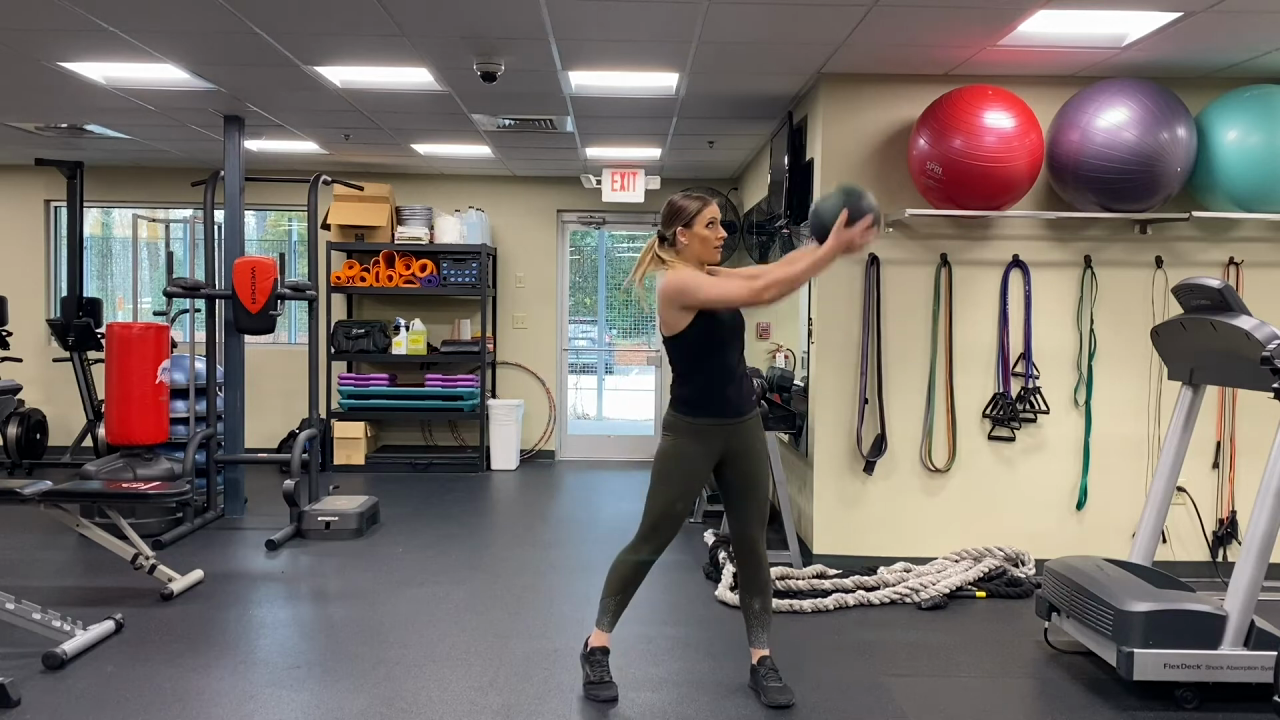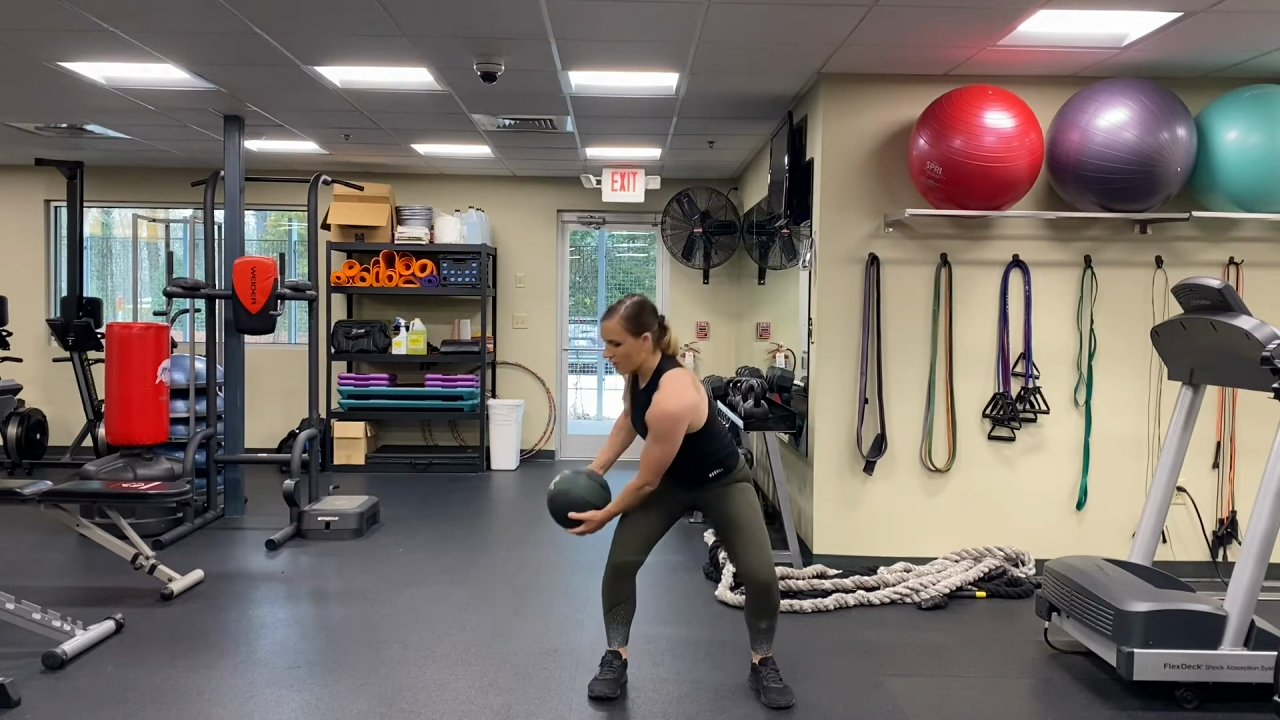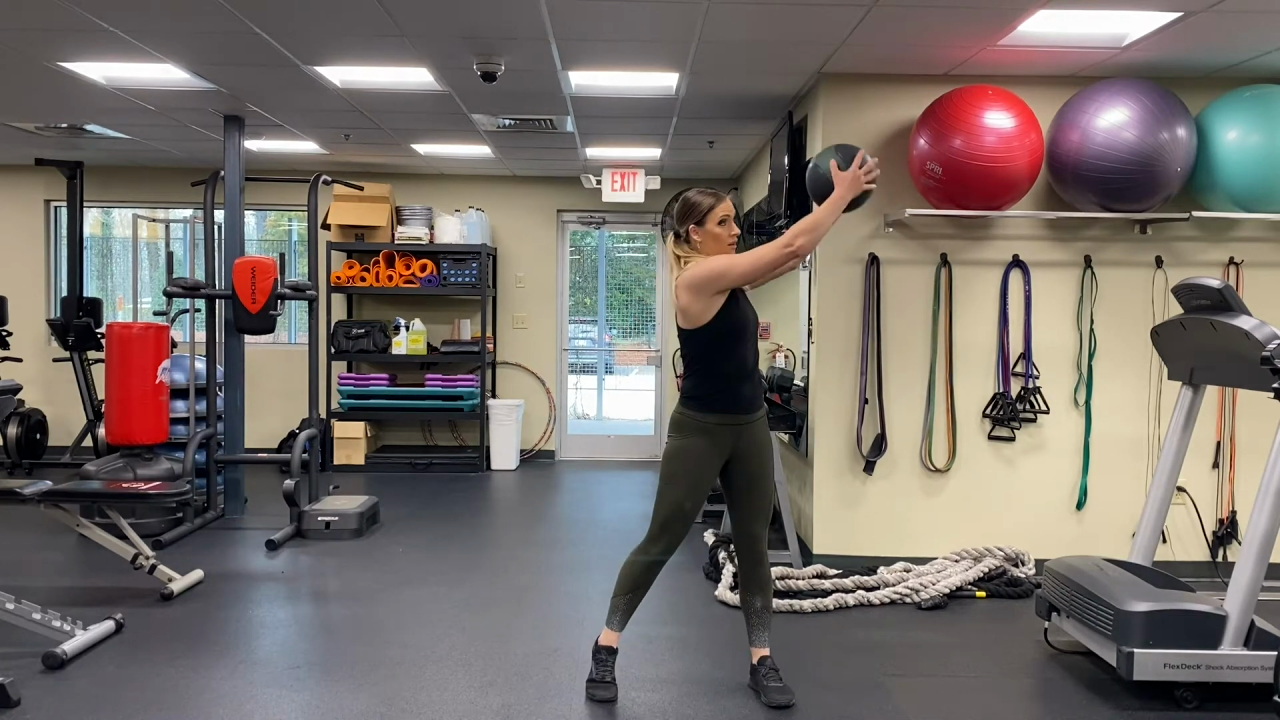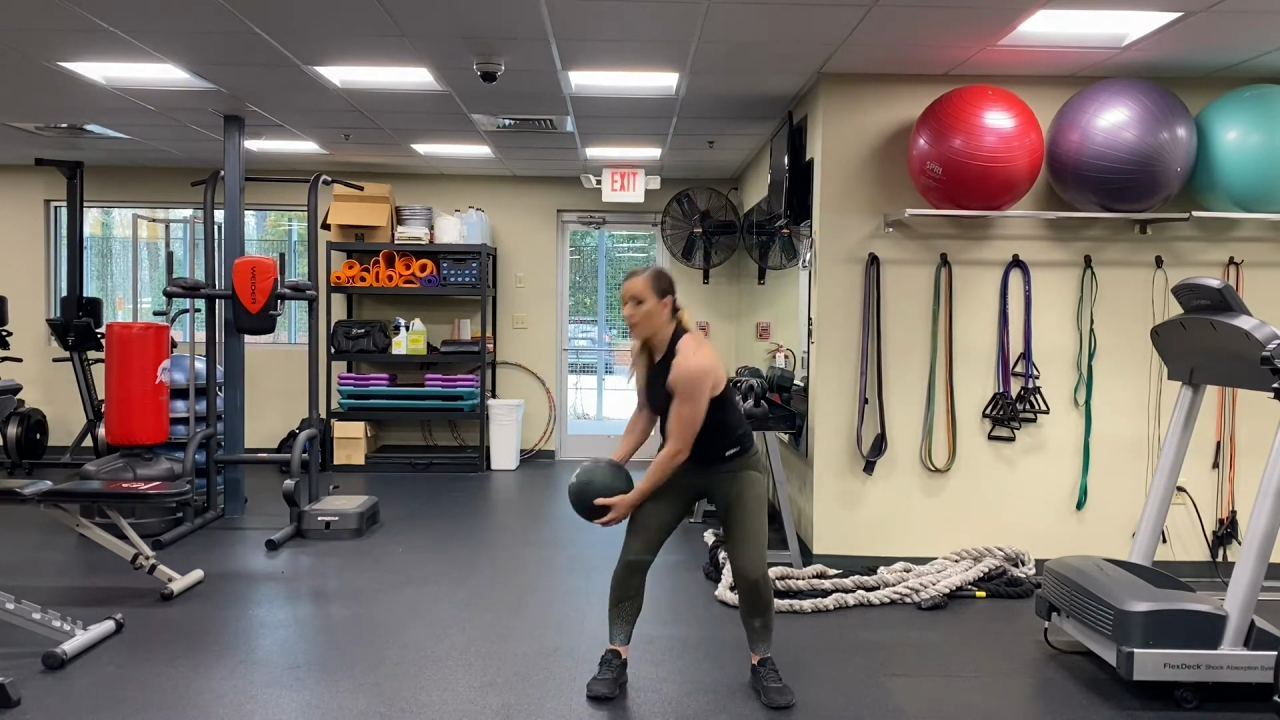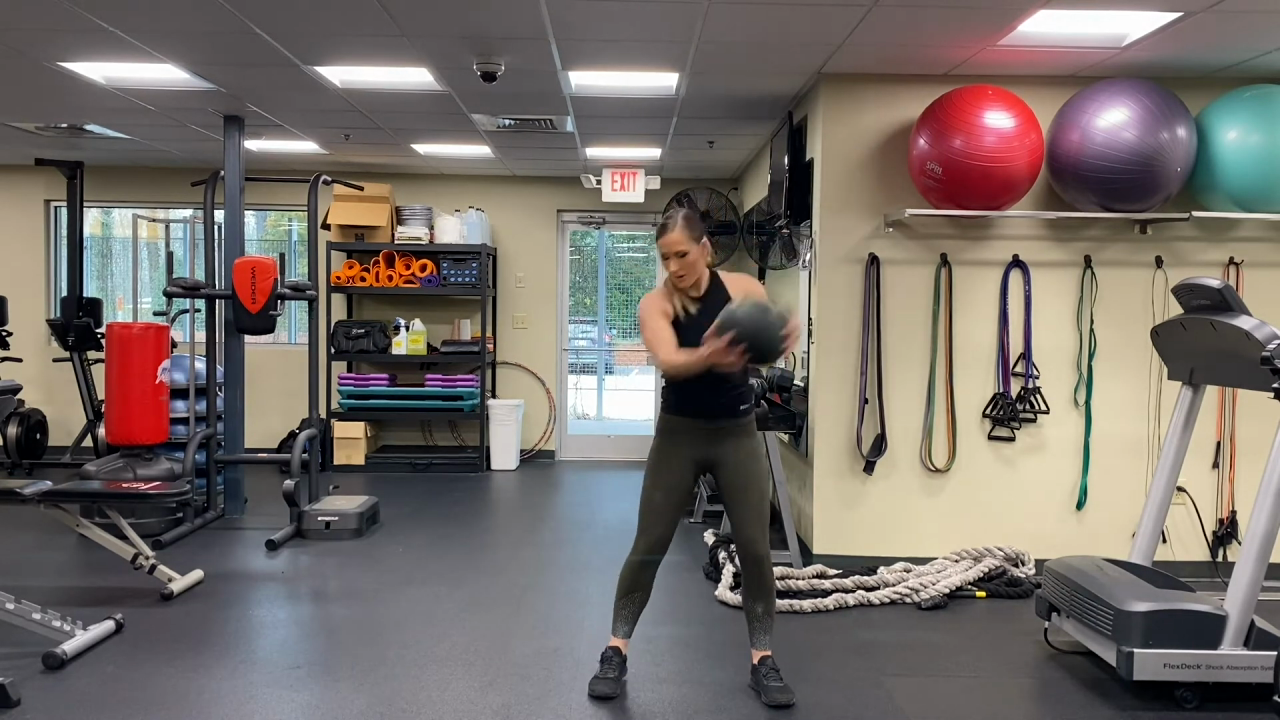
dt=1s
person 1, frame 1
left shoulder: (719, 276)
right shoulder: (677, 285)
left elbow: (776, 274)
right elbow: (761, 291)
left wrist: (834, 244)
right wrist: (833, 247)
left hip: (744, 429)
right hip: (692, 432)
left knee: (751, 546)
right knee: (650, 542)
left ankle: (761, 659)
right ankle: (597, 645)
person 1, frame 2
left shoulder: (673, 398)
right shoulder: (634, 372)
left elbow: (646, 480)
right elbow: (629, 419)
left wrist: (603, 516)
right wrist: (592, 472)
left hip: (721, 482)
right hip: (668, 480)
left knee: (761, 576)
right knee: (621, 562)
left ankle: (762, 662)
right ankle: (616, 657)
person 1, frame 3
left shoulder: (725, 273)
right shoulder: (700, 276)
left elbow: (788, 255)
right elbow: (788, 246)
left wrist: (840, 198)
right wrist: (841, 194)
left hip: (749, 426)
right hip: (700, 429)
left knee: (754, 545)
right knee: (661, 543)
left ankle: (761, 659)
right ankle: (606, 646)
person 1, frame 4
left shoulder: (693, 360)
right shoulder: (643, 353)
left elbow: (677, 448)
left wrist: (632, 500)
right wrist: (613, 462)
left hip: (734, 467)
right hip: (682, 466)
left knee: (752, 573)
right knee: (634, 558)
left ankle: (762, 662)
right ankle: (616, 656)
person 1, frame 5
left shoulder: (741, 287)
right shoulder: (656, 305)
left elbow: (778, 328)
right elbow: (668, 362)
left wrist: (780, 335)
right wrist: (705, 357)
left hip: (737, 433)
right hip: (679, 434)
left knee: (755, 549)
right knee: (649, 547)
left ankle: (763, 659)
right ankle: (616, 651)
